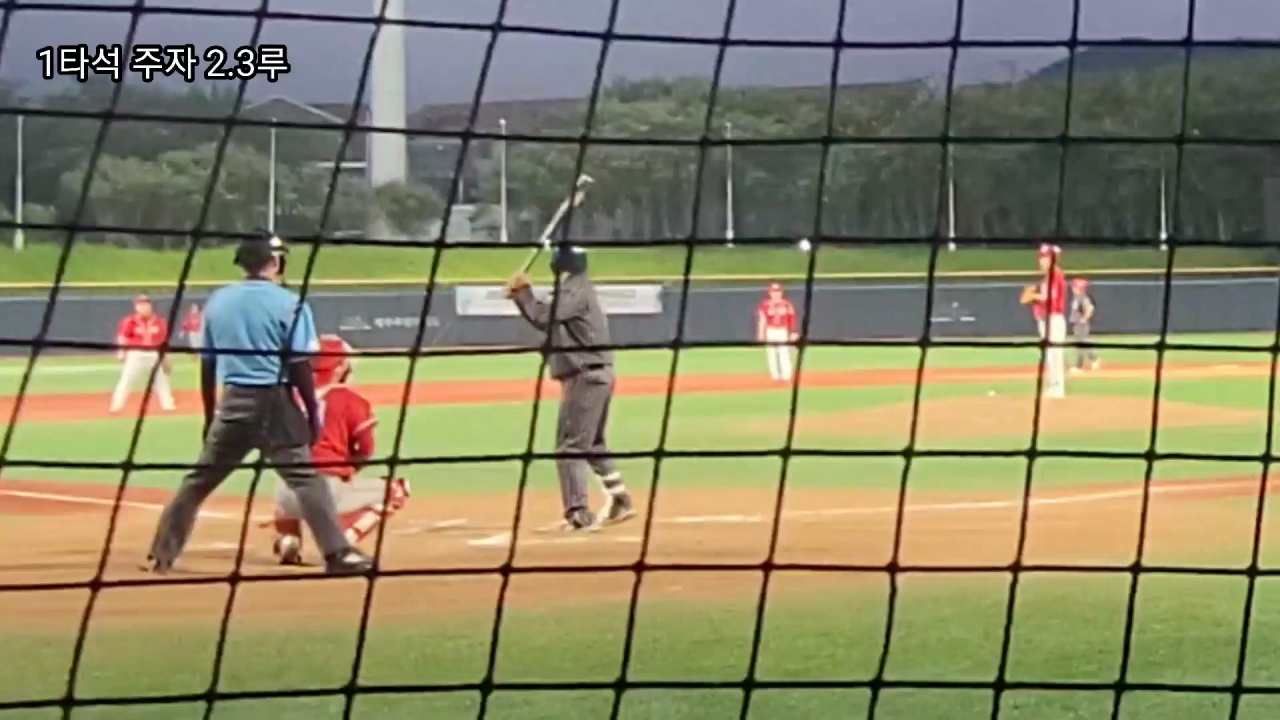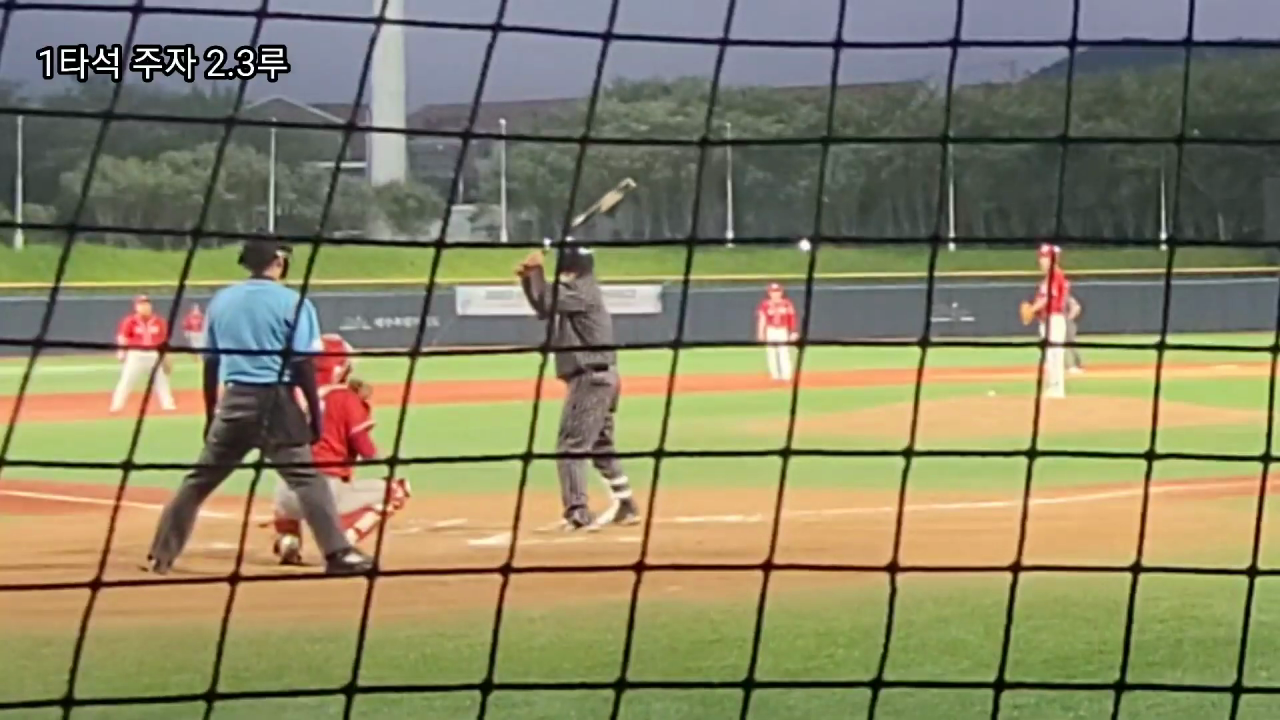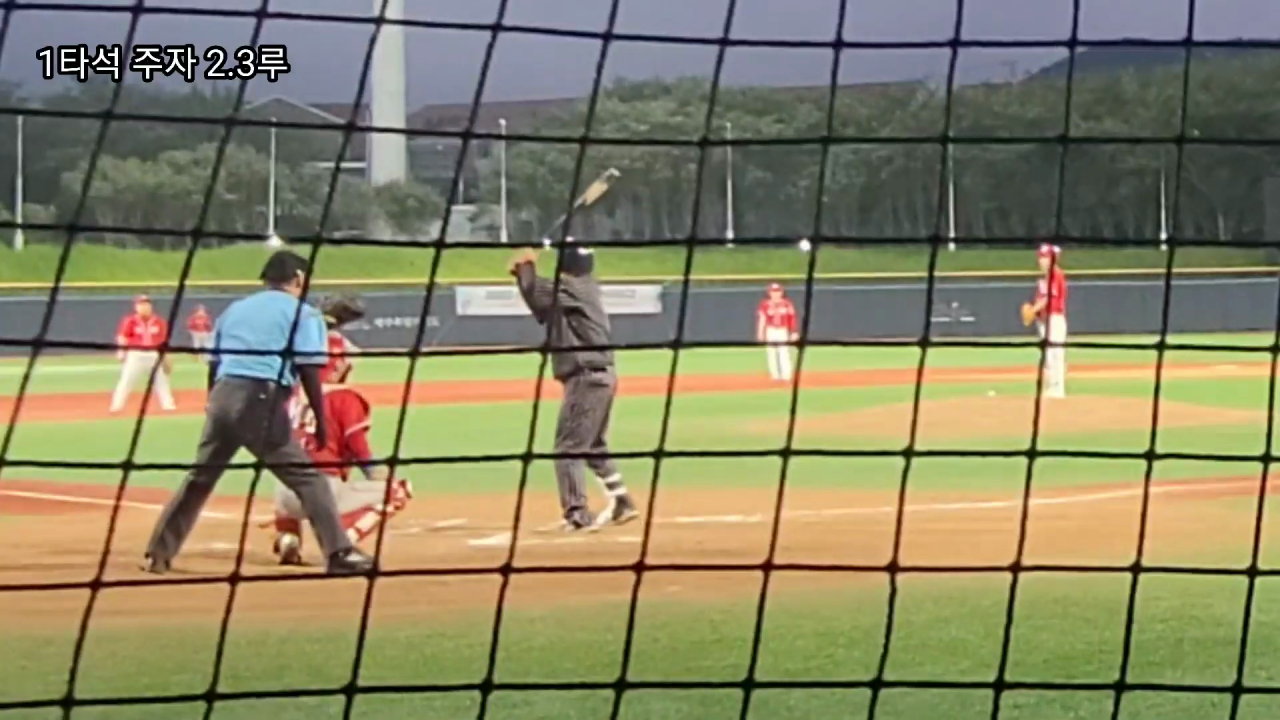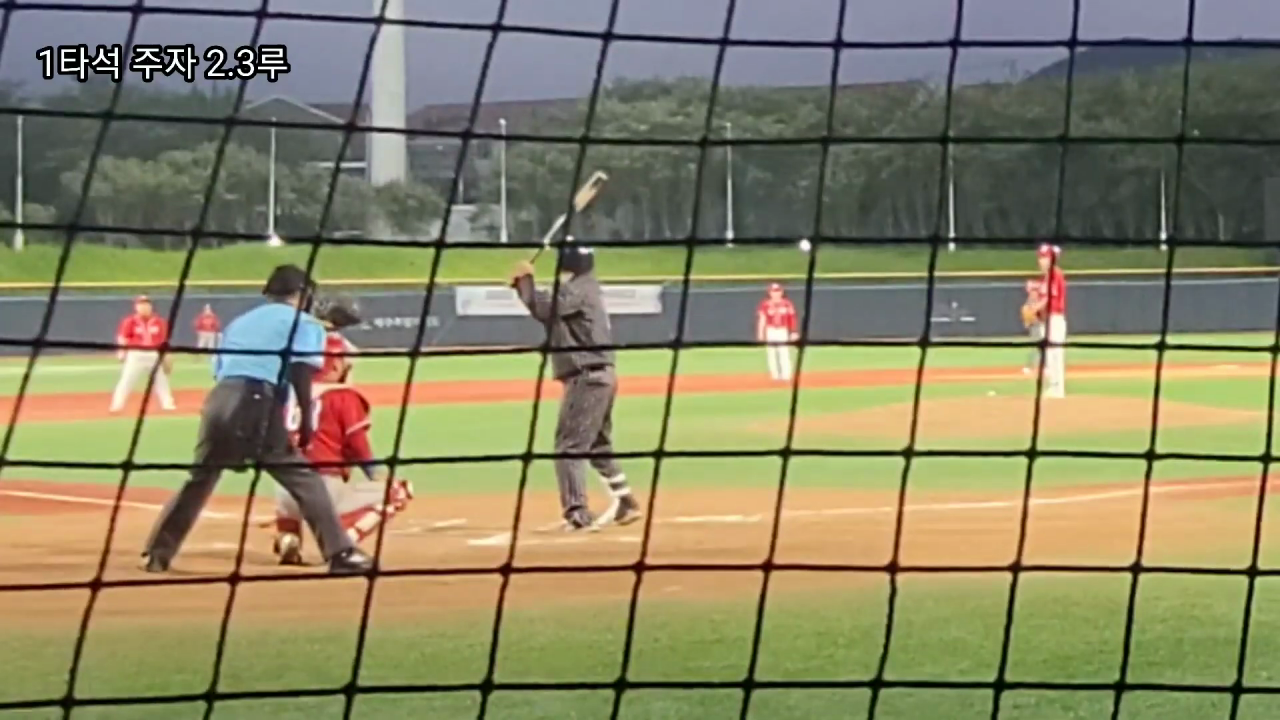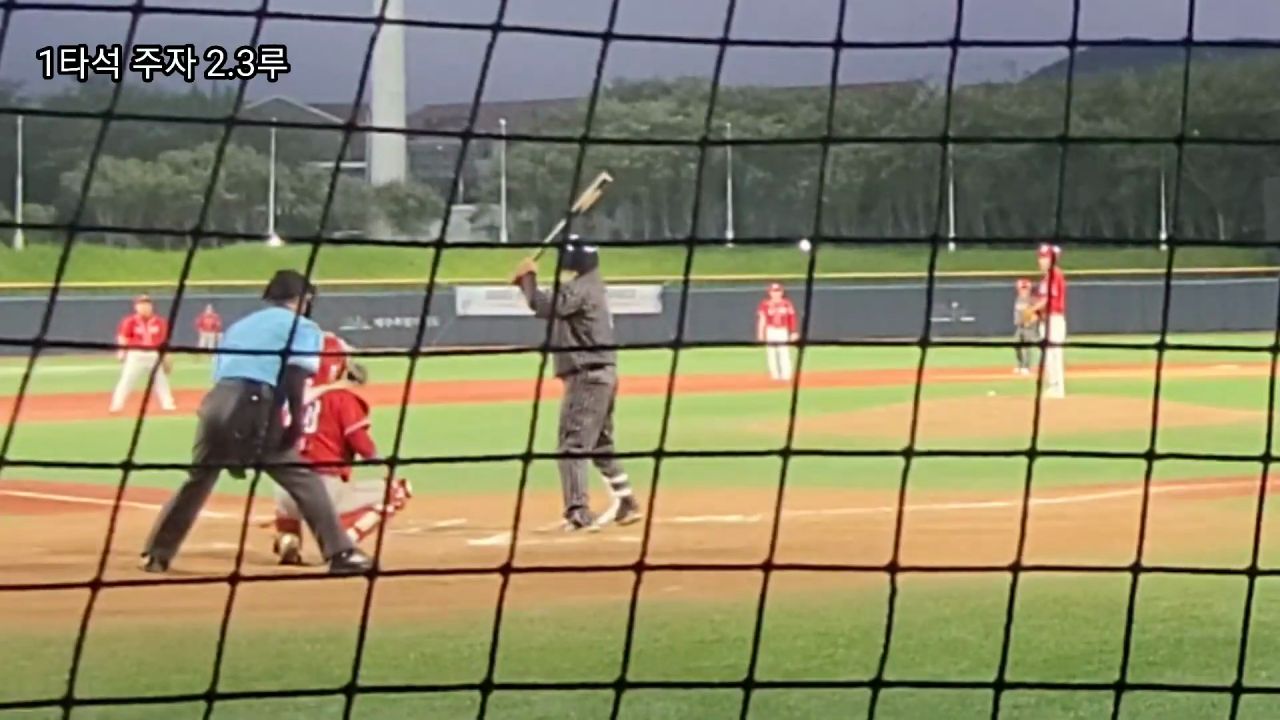
dt=0.4s
person 1, frame 1
left shoulder: (217, 301)
right shoulder: (289, 303)
left elbow: (208, 365)
right elbow: (299, 366)
left wrist: (209, 416)
right wrist: (313, 414)
left hip: (232, 404)
right hip: (274, 403)
left knee: (199, 480)
right knee: (306, 479)
left ankle: (160, 555)
right ankle: (338, 554)
person 1, frame 2
left shoulder: (220, 301)
right shoulder: (292, 302)
left elbow: (210, 363)
right elbow: (302, 365)
left wrist: (210, 415)
right wrist: (315, 412)
left hip: (233, 403)
right hip: (274, 402)
left knee: (199, 479)
right knee: (308, 479)
left ankle: (160, 555)
right ankle: (339, 553)
person 1, frame 3
left shoulder: (234, 309)
right shoulder: (302, 312)
left elbow: (214, 366)
right elbow: (307, 368)
left wrist: (214, 414)
right wrist: (320, 418)
left hip: (223, 397)
right hip: (263, 401)
left knee: (198, 480)
right knee: (307, 479)
left ankle: (158, 555)
right ankle: (340, 553)
person 1, frame 4
left shoulder: (239, 321)
right shoulder: (304, 323)
right elbow: (301, 368)
left wrist: (233, 442)
right wrist: (306, 417)
left hip: (219, 401)
right hip: (258, 403)
left knee: (198, 481)
right knee: (304, 480)
left ankle: (155, 555)
right ankle: (341, 553)
person 1, frame 5
left shoulder: (239, 325)
right shoulder: (302, 326)
right elbow: (294, 370)
left wrist: (233, 449)
right wrist: (296, 419)
left hip: (216, 402)
right hip: (255, 405)
left knee: (197, 481)
right knee: (304, 481)
left ankle: (155, 555)
right ankle: (340, 554)
person 2, frame 1
left shoulder: (574, 290)
right shoulder: (577, 289)
left elbow: (545, 316)
right elbow: (547, 319)
left wrist: (524, 290)
right wrist: (521, 296)
left hip: (585, 377)
right hip: (598, 375)
left knee: (570, 447)
right knee: (593, 444)
left ankle: (579, 515)
right ankle: (620, 501)
person 2, frame 2
left shoulder: (582, 290)
right shoulder: (578, 289)
left elbow: (547, 300)
right elbow: (544, 308)
left wrist: (537, 270)
right wrist: (528, 279)
left hip: (590, 379)
right hip: (600, 377)
left knee: (570, 447)
right knee: (601, 446)
left ankle: (578, 514)
right ankle: (625, 507)
person 2, frame 3
left shoulder: (577, 288)
right shoulder: (579, 289)
left elbow: (539, 290)
right elbow: (542, 311)
left wrist: (527, 266)
right wrist: (522, 275)
left hip: (587, 379)
right hip: (598, 377)
left knee: (568, 448)
right knee: (593, 446)
left ankle: (578, 515)
right ankle: (621, 504)
person 2, frame 4
left shoulder: (576, 290)
right shoulder: (583, 288)
left elbow: (542, 307)
right elbow: (549, 315)
left wrist: (526, 279)
right wrist: (522, 286)
left hip: (587, 378)
right hip: (600, 376)
left knee: (568, 448)
right knee: (598, 445)
left ankle: (578, 514)
right ankle: (625, 503)
person 2, frame 5
left shoulder: (579, 288)
right shoulder: (589, 285)
left elbow: (544, 307)
right elbow: (553, 307)
left wrist: (529, 276)
right wrist: (526, 283)
left hip: (587, 377)
right hip: (602, 374)
left knee: (573, 446)
right knee: (602, 445)
left ankle: (579, 513)
right ankle: (626, 504)
person 3, frame 1
right shoulder: (347, 398)
right elbow: (366, 449)
right wrist: (349, 465)
left hip: (288, 494)
right hip: (328, 490)
right knee: (395, 491)
left ankle: (288, 541)
person 3, frame 2
right shoulder: (345, 398)
right elbow: (366, 450)
left hip: (287, 494)
right hip: (326, 491)
right knee: (396, 491)
left ankle: (287, 540)
person 3, frame 3
left shoulder: (294, 393)
right shoulder: (344, 397)
right elbow: (359, 449)
right wrist: (379, 477)
left hip: (288, 492)
right knee: (398, 491)
left ankle: (287, 539)
person 3, frame 4
left shoulder: (292, 390)
right shoulder: (344, 396)
right elbow: (359, 447)
right wrist: (379, 479)
left hip: (287, 493)
right hip: (326, 489)
right knee: (398, 492)
left ankle: (287, 540)
person 3, frame 5
right shoulder: (342, 397)
right elbow: (361, 443)
left hip: (287, 493)
right hip: (325, 490)
right knee: (397, 491)
left ankle: (287, 539)
